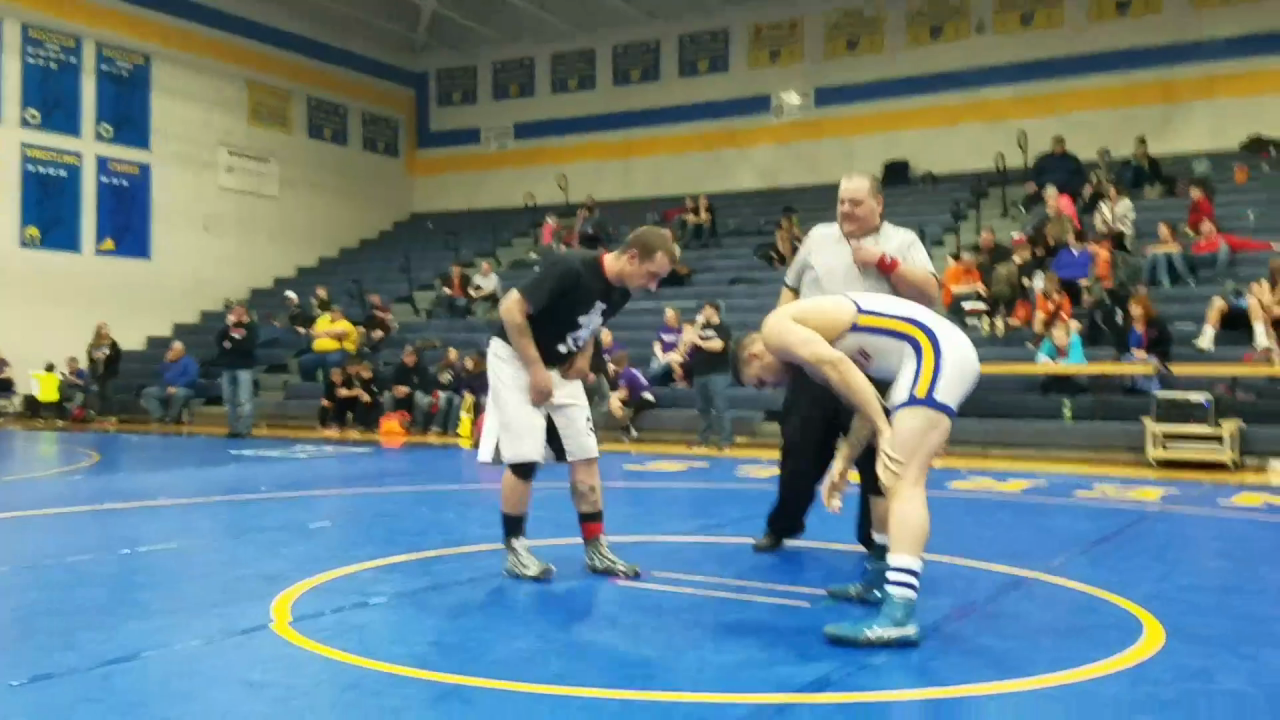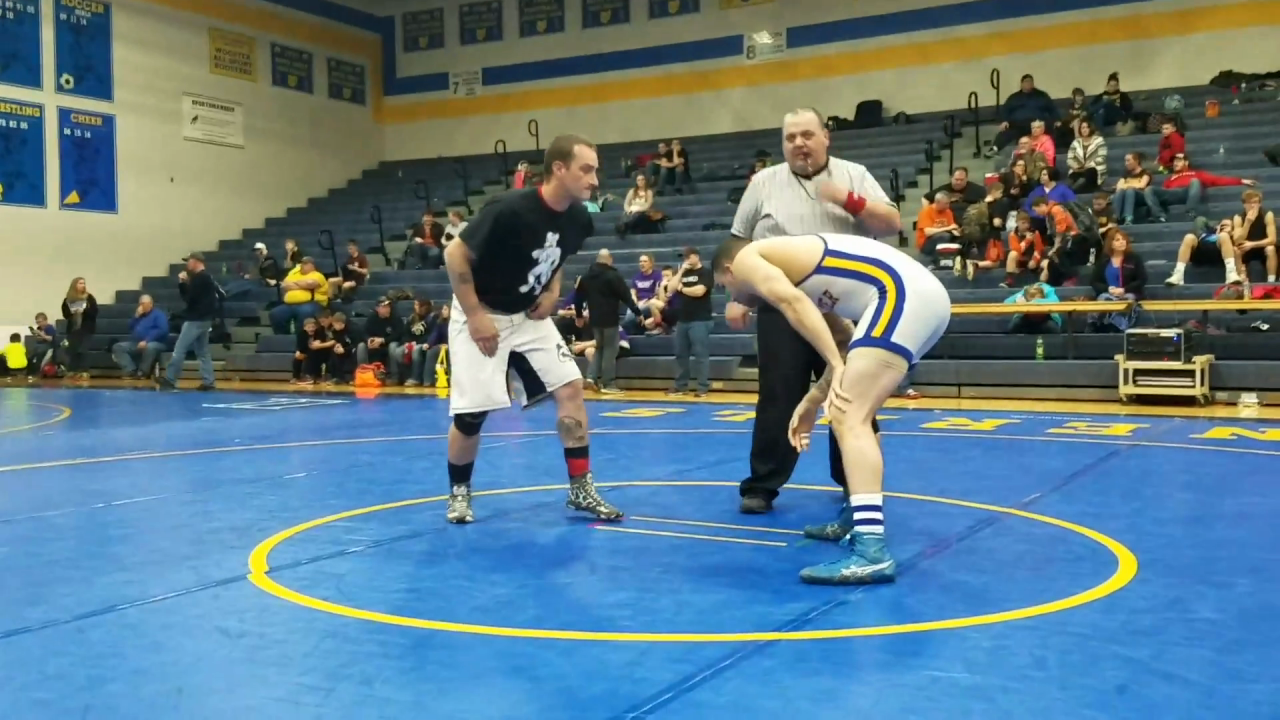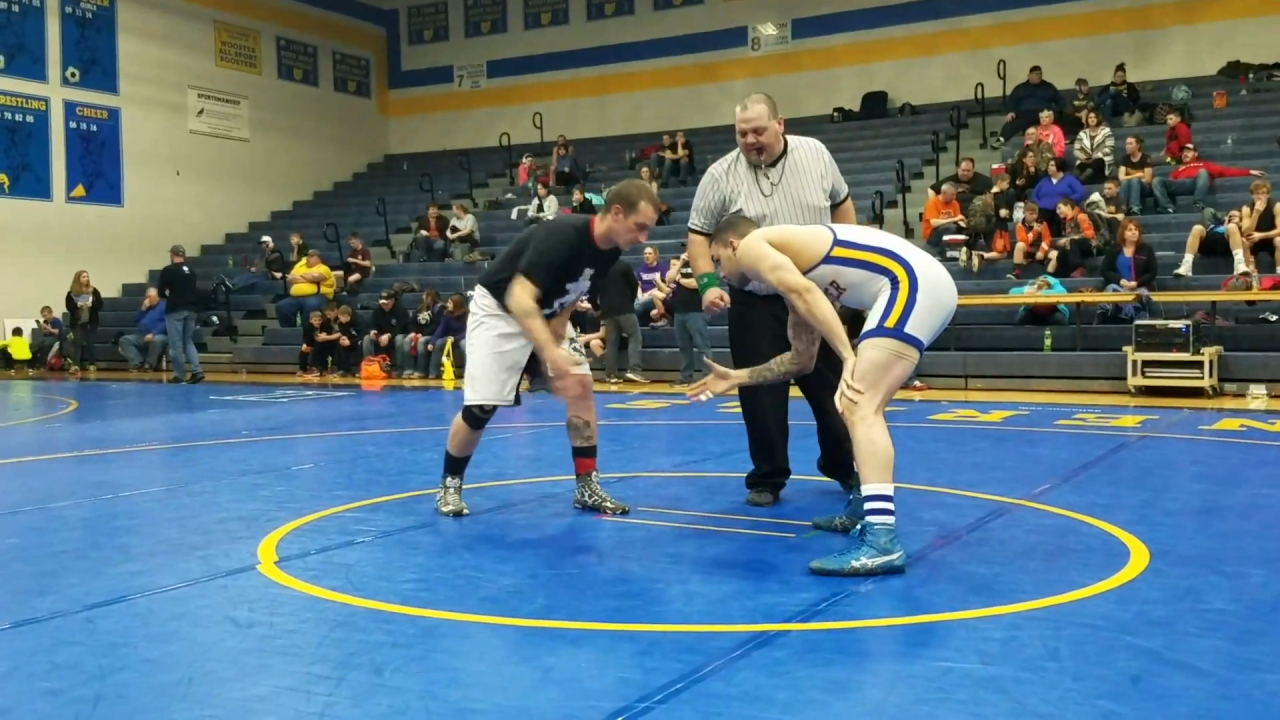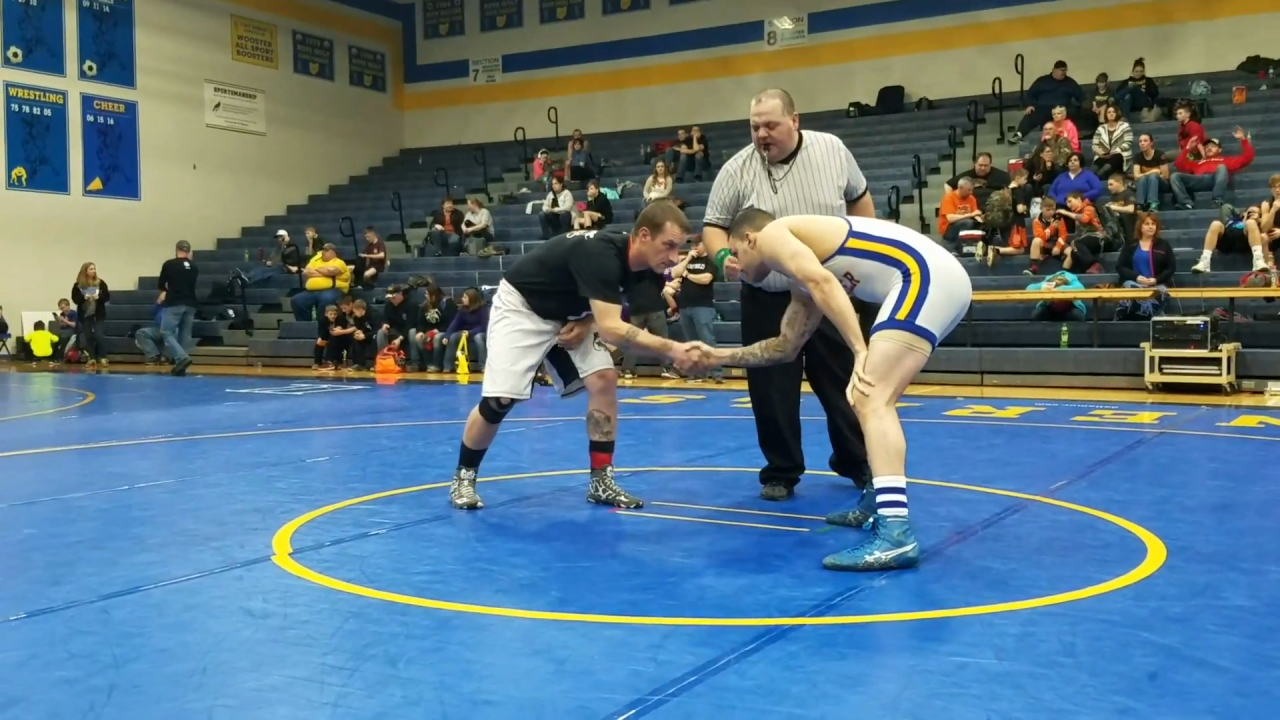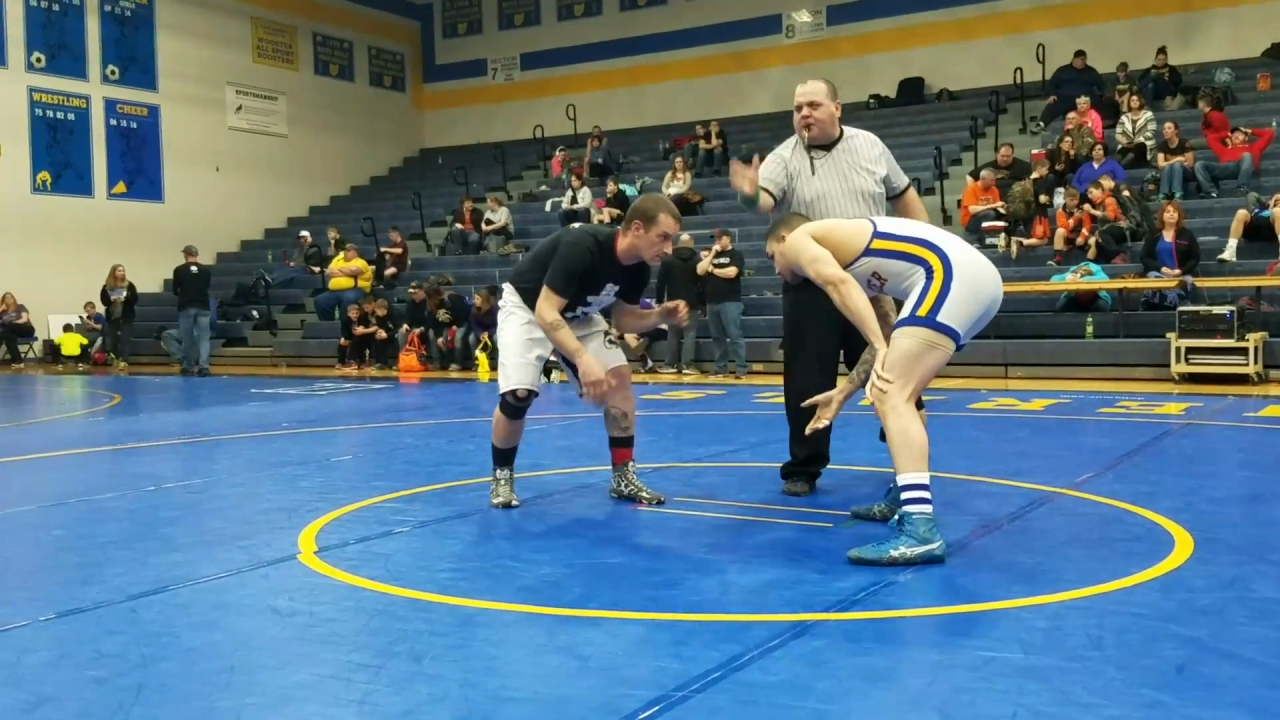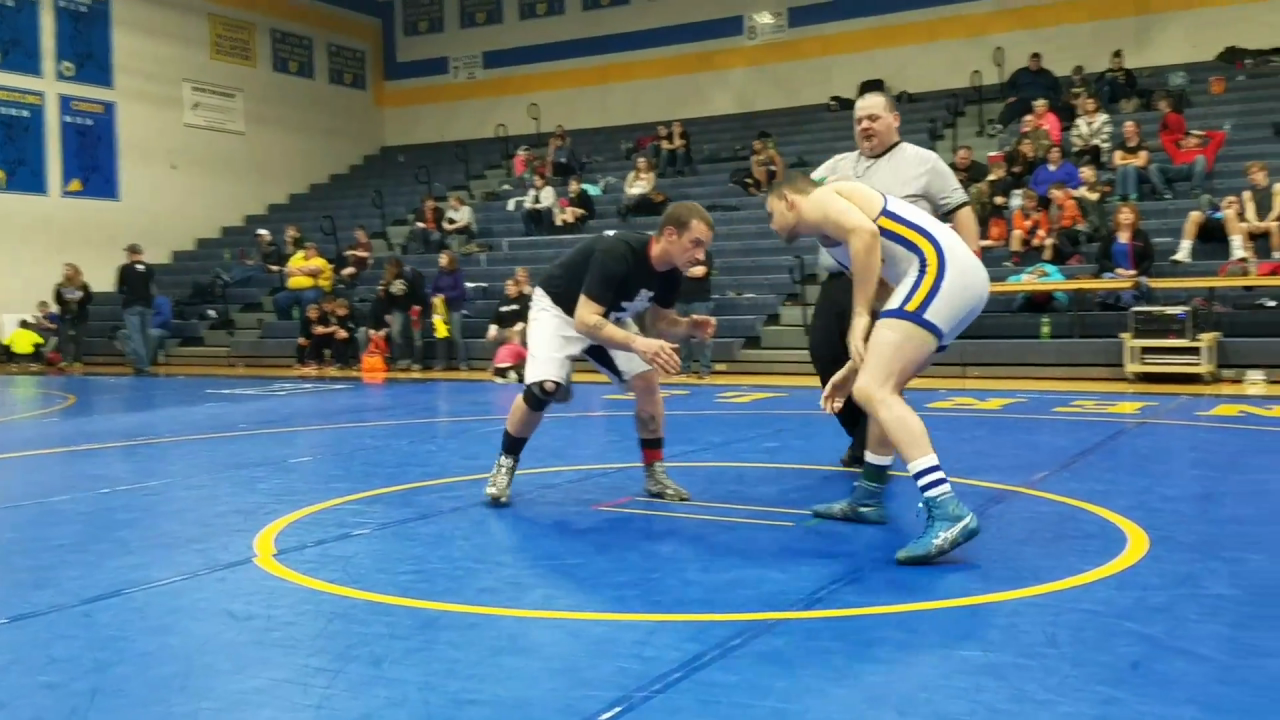
dt=0.7s
person 1, frame 1
left shoulder: (902, 242)
right shoulder: (819, 237)
left elbow: (929, 290)
right elbow: (791, 290)
left wrist: (883, 261)
left knee: (874, 457)
right knee: (800, 449)
left ankle: (876, 541)
right ankle: (781, 525)
person 1, frame 2
left shoulder: (853, 176)
right shoulder: (764, 182)
left elbow: (891, 224)
right elbow: (739, 243)
left wrist: (850, 199)
right wrist: (736, 295)
right hip: (781, 311)
right knee: (778, 399)
right ankle: (760, 485)
person 1, frame 3
left shoulder: (815, 154)
right shoulder: (721, 175)
left elbow: (841, 205)
right elbow: (699, 235)
right wrist: (708, 283)
right hip: (754, 305)
left knee: (830, 388)
right knee: (762, 395)
left ankle: (845, 467)
right ankle: (767, 478)
person 1, frame 4
left shoulder: (831, 149)
right shoulder: (737, 170)
left elbow: (859, 199)
right elbow: (714, 225)
right wrist: (723, 257)
right hip: (766, 301)
left knee: (842, 384)
right knee: (772, 391)
left ankle: (858, 464)
right ankle: (781, 472)
person 1, frame 5
left shoulder: (870, 147)
right shoulder: (783, 158)
left elbow: (902, 193)
right elbow: (763, 199)
right wrist: (749, 194)
right hip: (810, 291)
right knee: (808, 383)
right ankle: (804, 468)
person 1, frame 6
left shoulder: (924, 162)
right shoulder: (839, 165)
left elbow: (961, 211)
right wrist: (821, 183)
right hip: (837, 285)
right knee: (827, 360)
right ankle: (862, 440)
person 2, frame 1
left shoulder: (775, 329)
right shoulder: (809, 353)
left elbow: (837, 364)
right elbow: (868, 405)
left wrist: (885, 430)
right wrist: (844, 458)
left hip: (935, 352)
right hip: (950, 350)
left knee: (901, 480)
right knee: (892, 472)
left ankle: (898, 616)
right ankle: (885, 578)
person 2, frame 2
left shoulder: (746, 259)
right shoulder: (786, 260)
left elbow: (793, 302)
right elbow: (844, 343)
left wrist: (837, 369)
right wrist: (812, 402)
left hip: (902, 294)
right hip: (926, 294)
left knee: (847, 417)
right knee: (855, 413)
left ankle: (871, 552)
right ankle: (858, 520)
person 2, frame 3
left shoulder: (750, 246)
left elbow: (806, 291)
right elbow: (803, 358)
left wrist: (849, 359)
right wrist: (737, 378)
left hip: (911, 282)
right hip: (928, 282)
left knee: (857, 407)
right knee: (864, 404)
left ankle: (882, 542)
right ankle: (867, 507)
person 2, frame 4
left shoulder: (772, 235)
right shoulder: (802, 281)
left elbow: (823, 281)
right elbow: (788, 344)
left wrist: (860, 351)
right wrist: (721, 356)
left hip: (924, 276)
right hip: (943, 277)
left knee: (869, 400)
right knee: (875, 398)
left ankle: (894, 534)
right ankle: (882, 502)
person 2, frame 5
left shoulder: (797, 239)
right shoulder: (846, 247)
left elbow: (838, 282)
left wrist: (881, 348)
right wrist: (842, 393)
left hip: (951, 275)
right hip: (978, 276)
left knee: (889, 397)
right knee: (897, 392)
left ankle: (921, 531)
right ankle: (905, 498)
person 2, frame 6
left shoulder: (816, 202)
right shoulder: (836, 225)
left elbow: (865, 232)
right elbow: (889, 329)
left wrist: (859, 319)
right wrist: (853, 367)
left hip: (941, 270)
right hip: (963, 274)
left knee: (872, 391)
right knee: (881, 385)
left ankle: (947, 513)
right ankle: (869, 495)
person 3, frame 1
left shoulder: (620, 291)
right shoulder: (570, 269)
right elbow: (512, 308)
left wrist: (585, 354)
right wrist: (535, 369)
left hip: (560, 368)
right hip: (516, 363)
left knee: (585, 456)
right knee: (524, 458)
left ankle: (596, 550)
right ankle: (515, 549)
person 3, frame 2
left shoulder: (578, 219)
right shoulder: (509, 210)
right elbow: (455, 256)
left wrist: (553, 292)
right wrist: (476, 316)
left hip: (528, 316)
right hip: (482, 316)
left knee: (570, 388)
right knee: (471, 413)
left ankle: (581, 489)
right ankle: (459, 492)
person 3, frame 3
left shoulder: (610, 249)
right shoulder: (561, 235)
right elbow: (518, 300)
left wrist: (560, 319)
right wrist: (550, 352)
left hip: (546, 314)
right hip: (499, 310)
left knee: (580, 384)
right knee: (480, 406)
left ankle: (587, 488)
right ankle: (450, 484)
person 3, frame 4
left shoulder: (641, 264)
right shoulder: (600, 253)
right elbow: (611, 329)
left wrist: (586, 323)
right wrist: (670, 348)
left hip: (566, 315)
right hip: (521, 306)
left knee: (604, 380)
right knee: (500, 400)
left ankle: (601, 481)
right ankle: (464, 476)
person 3, frame 5
left shoulder: (638, 266)
right shoulder: (582, 245)
left elbow: (624, 317)
right elbow: (545, 313)
left wrist: (660, 316)
right wrist: (583, 359)
left hip: (577, 314)
right hip: (526, 307)
left knee: (618, 378)
right knee: (518, 395)
left ankle: (623, 477)
right ankle: (502, 476)
person 3, frame 6
left shoulder: (670, 272)
right shoulder: (616, 252)
left elbow: (660, 322)
right elbow: (585, 320)
left wrist: (690, 326)
right wrist: (638, 343)
left hip: (609, 316)
right hip: (557, 310)
left knee: (648, 381)
right knee: (543, 389)
left ankle: (655, 474)
right ankle: (506, 463)
